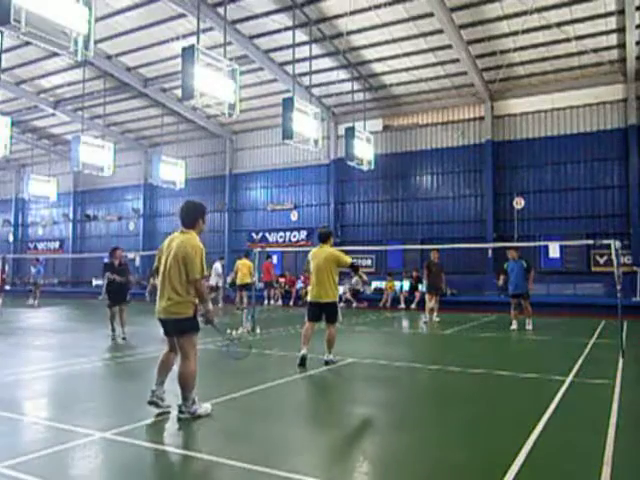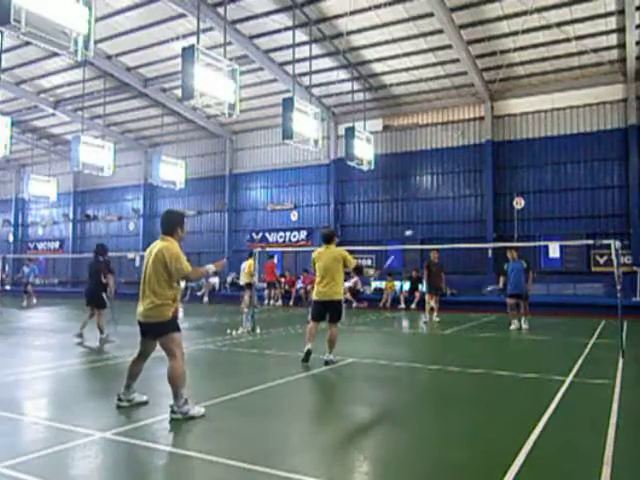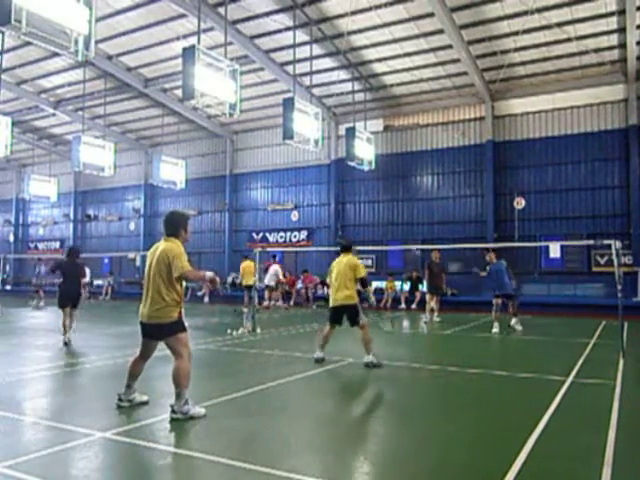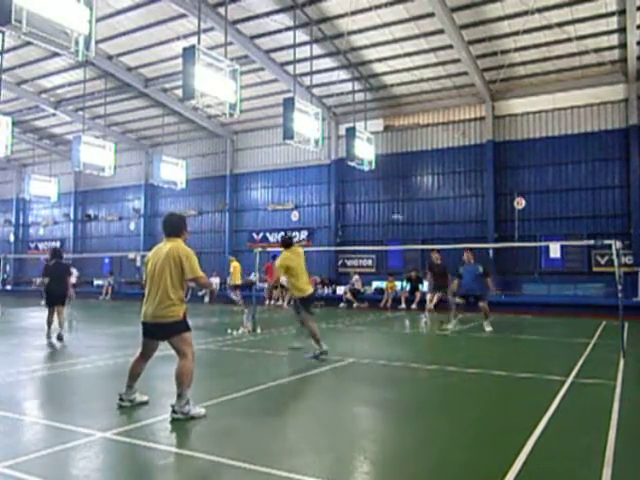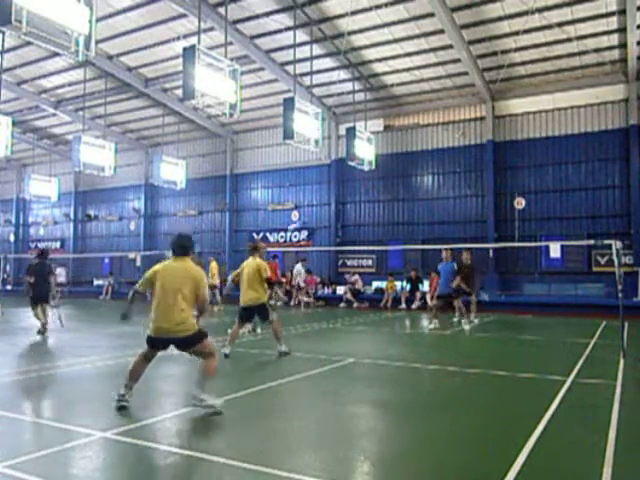
dt=0.7s
person 1, frame 1
left shoulder: (169, 240)
right shoulder: (194, 245)
left elbow: (157, 270)
right elbow: (197, 282)
right wrist: (208, 307)
left hip: (164, 307)
right hip: (183, 310)
left knee: (172, 350)
right knee: (189, 357)
left ankle: (157, 392)
right ankle: (188, 406)
person 1, frame 2
left shoulder: (154, 246)
right shoulder: (170, 248)
right elbow: (190, 275)
right wrist: (212, 267)
left hip: (146, 311)
right hip: (162, 312)
left knee: (143, 354)
right knee: (176, 356)
left ankle: (126, 395)
right ankle: (180, 406)
person 1, frame 3
left shoulder: (156, 247)
right shoulder: (174, 249)
right elbow: (187, 274)
right wrist: (207, 275)
left hip: (148, 313)
right hip: (167, 313)
left knee: (144, 354)
right knee: (183, 355)
left ankle: (127, 395)
right ankle: (181, 406)
person 1, frame 4
left shoulder: (154, 251)
right shoulder: (183, 251)
right elbow: (200, 280)
right wrist: (211, 286)
left hip: (149, 313)
right hip: (171, 314)
left knee: (145, 355)
right knee: (187, 355)
left ankle: (128, 395)
right ankle: (182, 406)
person 1, frame 5
left shoulder: (158, 269)
right shoulder: (196, 272)
left elbow: (137, 291)
right elbow: (203, 304)
left wrist: (127, 308)
right wrist: (198, 316)
left hip: (158, 328)
right hip: (184, 328)
left knee: (145, 357)
right knee: (211, 355)
left ankle: (124, 395)
right ankle: (200, 396)
person 2, frame 1
left shoulder: (312, 254)
right shoulder: (334, 253)
right elbow: (351, 265)
left hip: (314, 296)
right hip: (330, 296)
left knee: (310, 324)
right knee: (331, 326)
left ankle: (303, 351)
right ankle: (328, 356)
person 2, frame 2
left shoulder: (316, 254)
right shoulder: (341, 253)
right elbow: (354, 267)
left hip: (318, 295)
right hip: (335, 295)
left knee: (313, 322)
right knee: (333, 326)
left ankle: (308, 346)
right ankle: (329, 355)
person 2, frame 3
left shoulder: (335, 263)
right shoulder: (355, 262)
right elbow: (363, 281)
right wrist: (370, 295)
left hip: (335, 300)
right hip: (349, 300)
left knee: (330, 327)
right knee: (364, 327)
left ankle: (319, 354)
right ankle: (369, 358)
person 2, frame 4
left shoulder: (282, 259)
right shoulder: (299, 251)
left hip: (300, 294)
right hip: (307, 290)
left knee: (307, 322)
right knee: (300, 318)
left ankle: (321, 348)
person 2, frame 5
left shoulder: (245, 263)
right shoulder: (261, 264)
left elbow: (234, 278)
right elbow: (269, 281)
left hip: (245, 301)
right hip: (258, 300)
left knee: (238, 325)
right knee: (274, 321)
left ankle: (227, 349)
right ankle: (281, 348)
